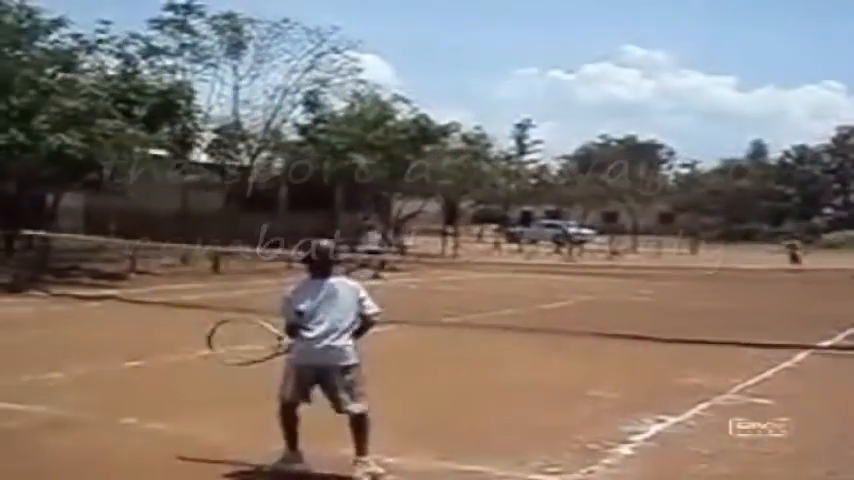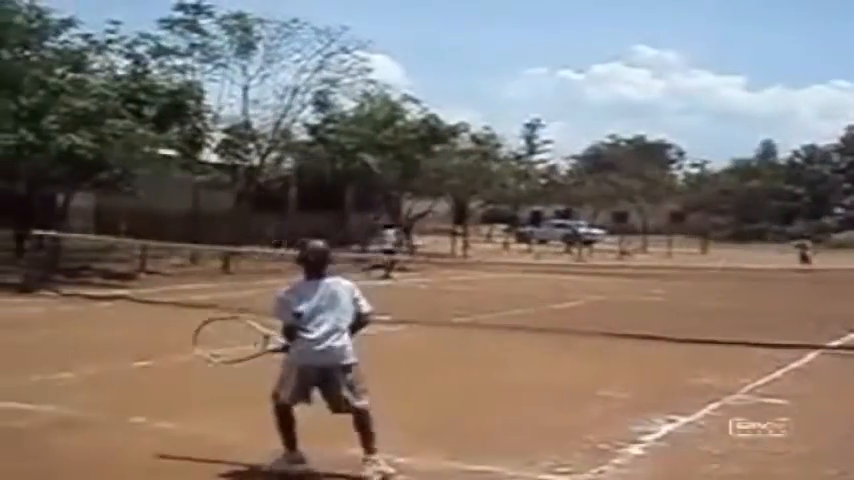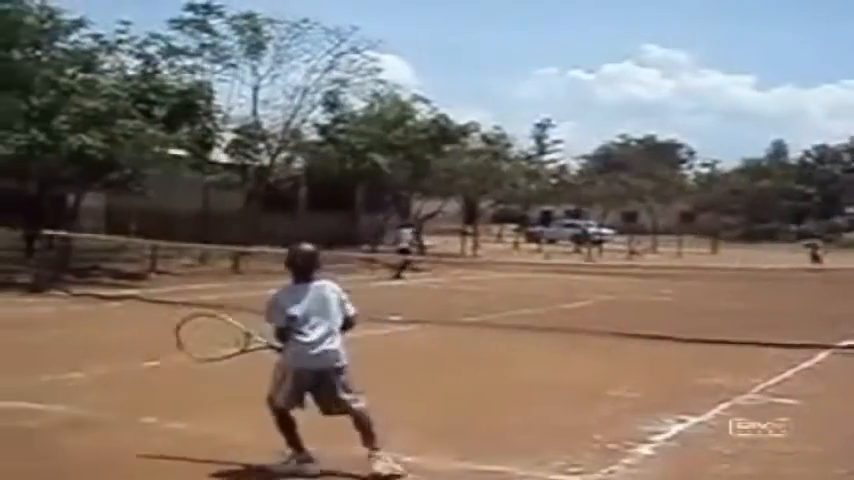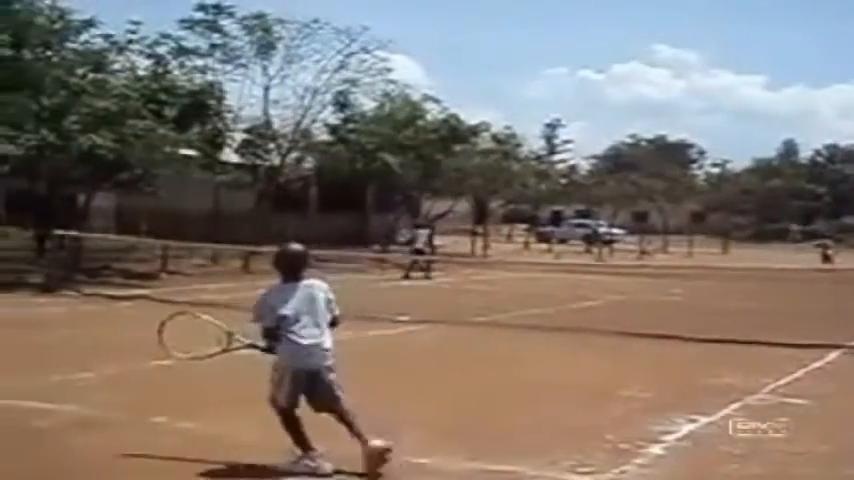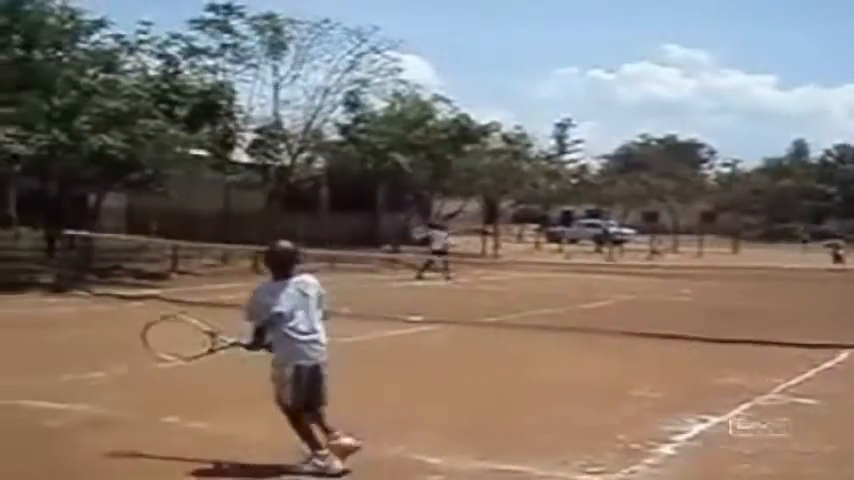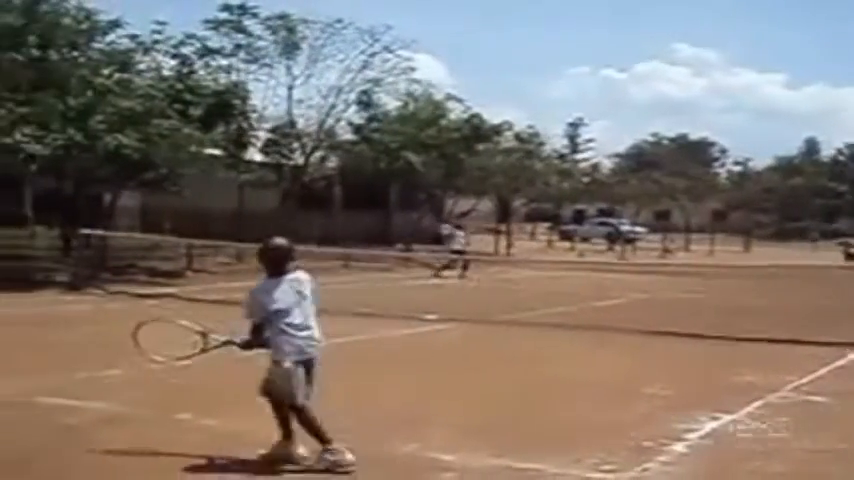
dt=0.1s
person 1, frame 1
left shoulder: (297, 292)
right shoulder: (352, 288)
left elbow: (291, 329)
right elbow: (370, 319)
left hip: (305, 356)
right hip: (341, 355)
left knee: (288, 403)
right knee: (357, 408)
left ankle: (292, 455)
person 1, frame 2
left shoulder: (290, 293)
right shoulder: (345, 287)
left elbow: (287, 330)
right elbow: (363, 319)
left hip: (303, 358)
right hip: (339, 355)
left knee: (282, 403)
right knee: (359, 407)
left ankle: (292, 456)
person 1, frame 3
left shoulder: (281, 296)
right shoulder: (333, 289)
left elbow: (280, 333)
right elbow: (349, 321)
left hip: (298, 360)
right hip: (332, 358)
left knee: (278, 405)
right knee: (355, 408)
left ankle: (302, 457)
right ankle: (377, 456)
person 1, frame 4
left shoulder: (271, 296)
right shoulder: (321, 288)
left elbow: (269, 334)
right elbow: (334, 320)
left wrist: (273, 346)
left hip: (291, 360)
right hip: (322, 356)
left knee: (283, 407)
right knee: (336, 406)
left ankle: (311, 457)
right ankle: (368, 443)
person 1, frame 5
left shoulder: (262, 294)
right shoulder: (311, 283)
left elbow: (260, 331)
left wrist: (256, 343)
left hip: (290, 356)
right hip: (316, 352)
left knee: (291, 407)
right knee: (311, 404)
left ankle: (322, 456)
right ankle: (335, 438)
person 1, frame 6
left shoulder: (260, 292)
right shoulder: (304, 279)
left elbow: (258, 328)
left wrist: (251, 342)
left hip: (288, 352)
right hip: (309, 348)
left knee: (297, 404)
right knee: (272, 392)
left ankle: (333, 451)
right ankle: (288, 444)
